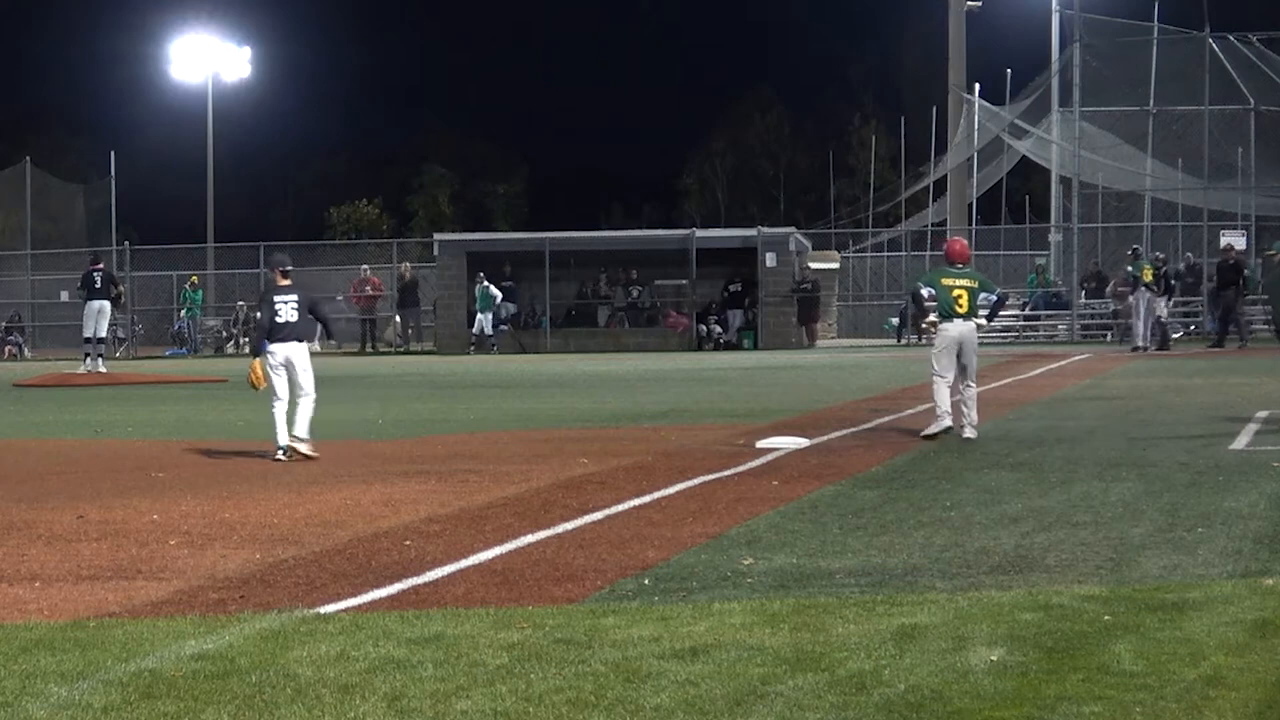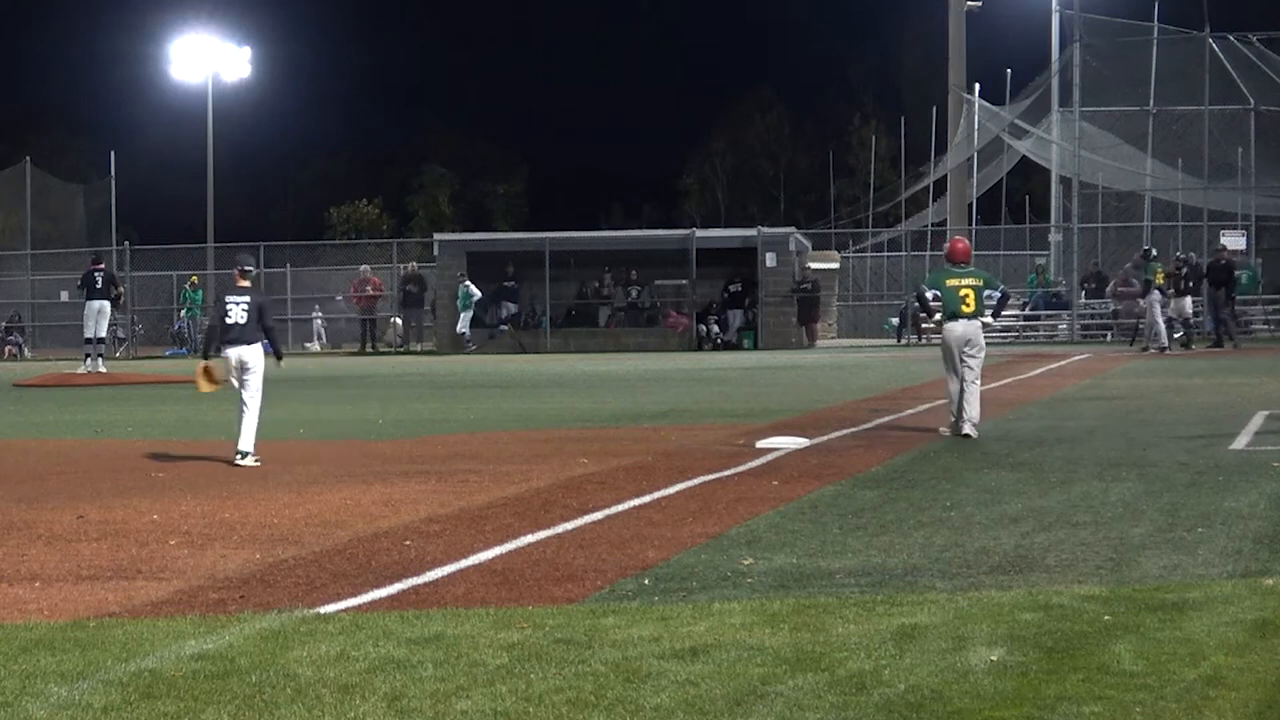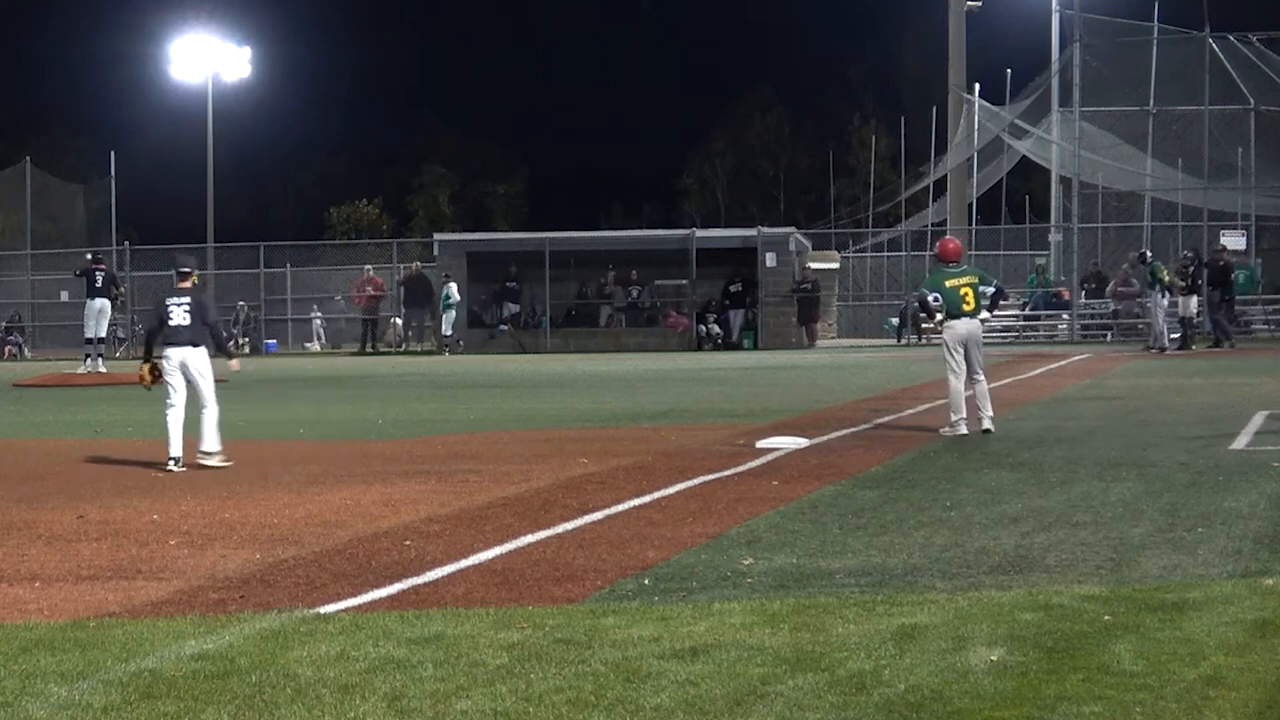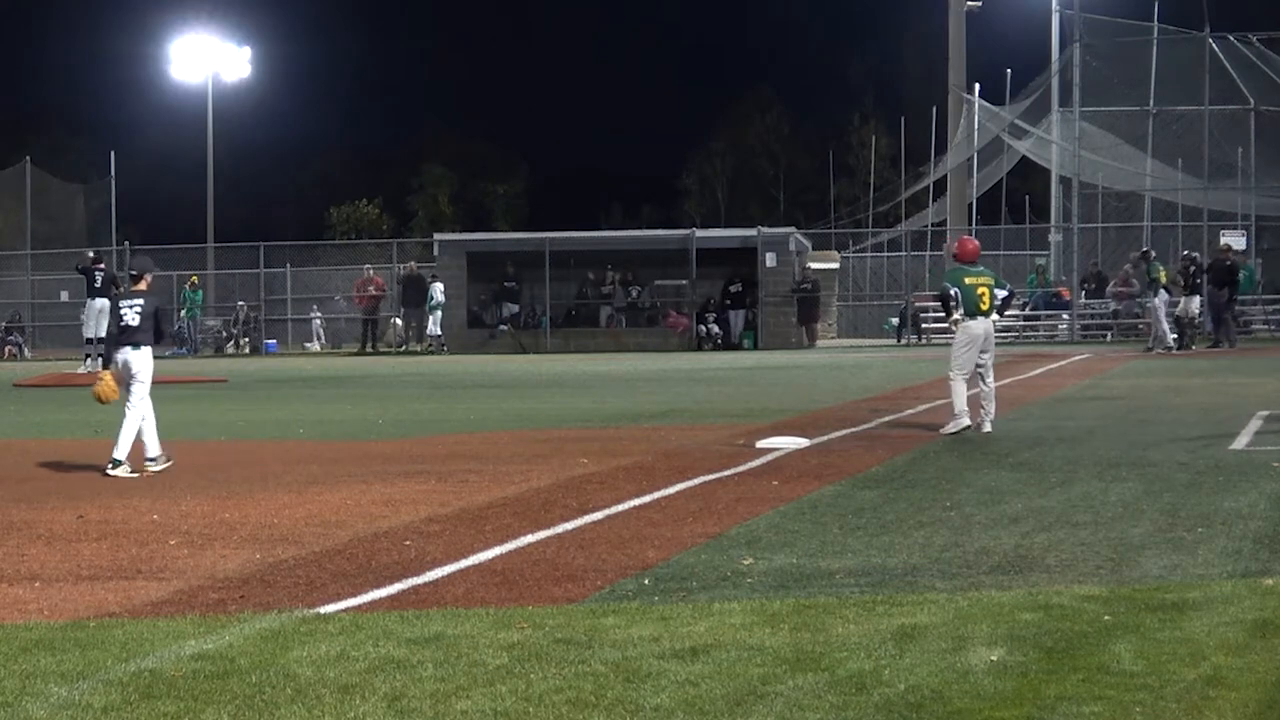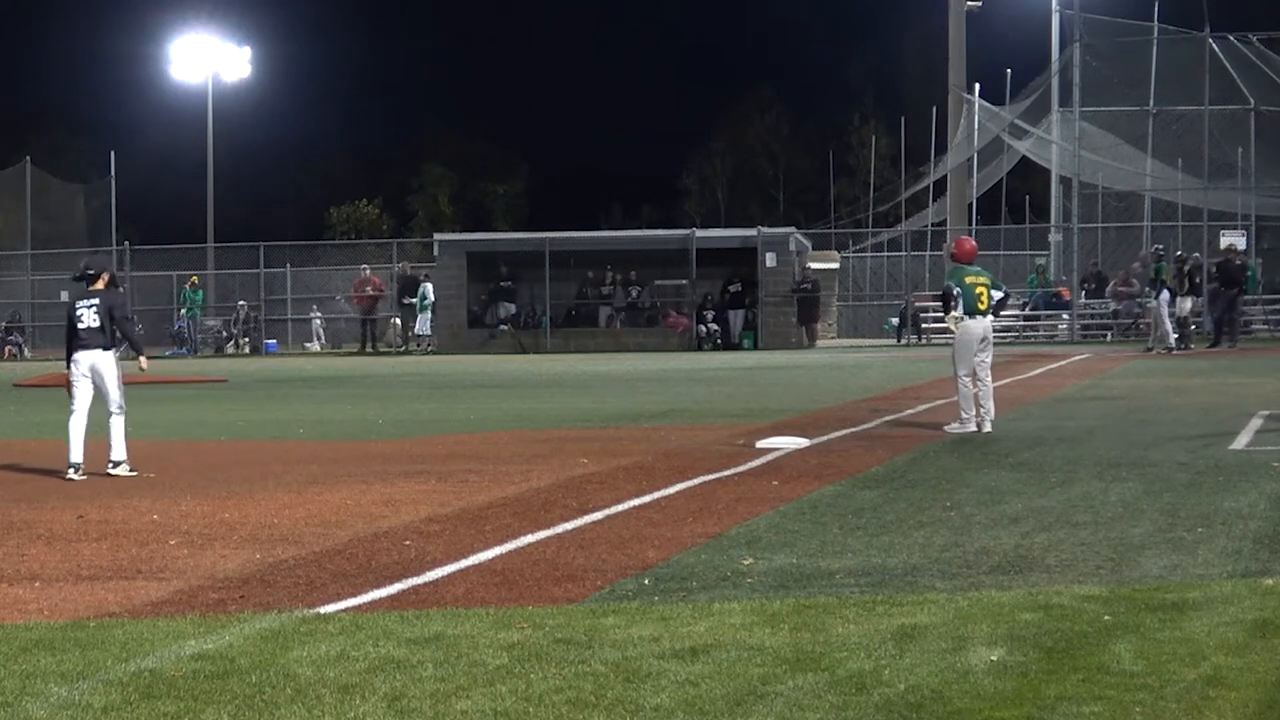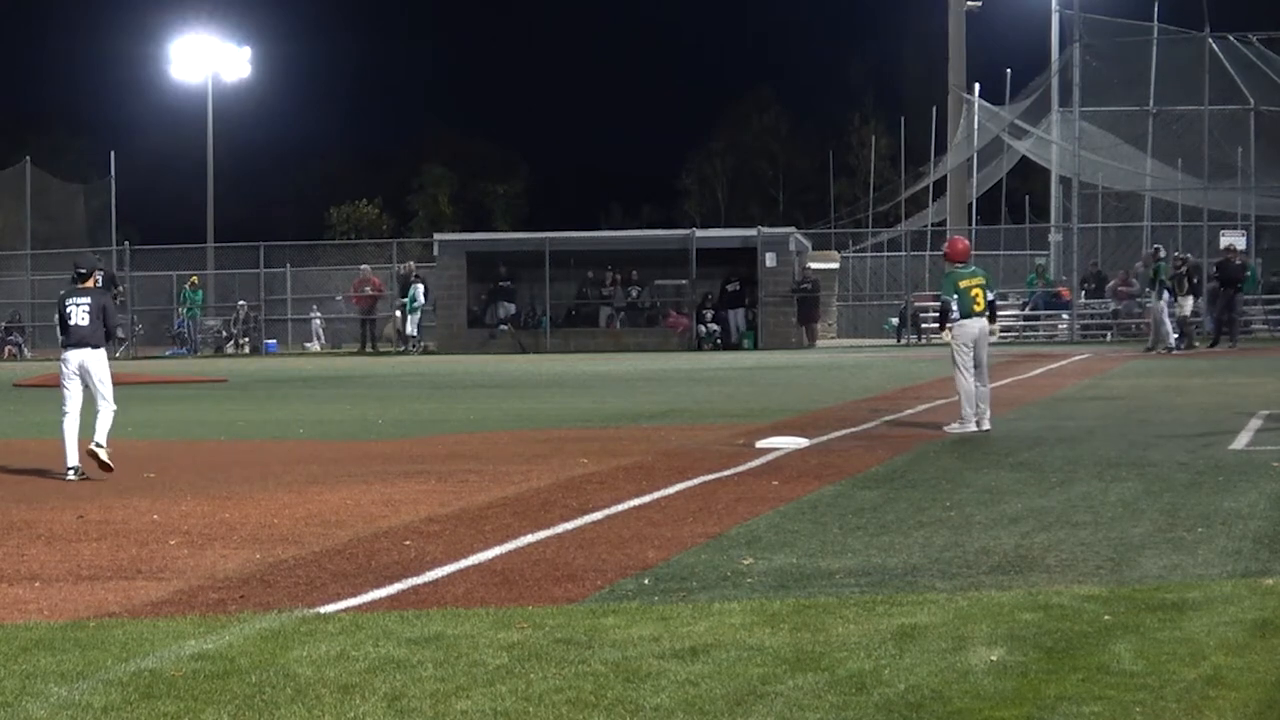
dt=0.5s
person 1, frame 1
left shoulder: (268, 296)
right shoulder: (303, 295)
left elbow: (262, 326)
right elbow: (322, 317)
left wrist: (255, 355)
right wrist: (330, 337)
left hip: (275, 350)
right hip: (298, 349)
left knee: (280, 400)
right knee: (306, 396)
left ankle: (282, 447)
right ankle: (299, 438)
person 1, frame 2
left shoulder: (225, 297)
right shoulder: (259, 298)
left elbow: (214, 328)
right elbow: (269, 330)
left wrist: (205, 357)
right wrist: (279, 355)
left hip: (229, 351)
right hip: (252, 350)
left knee: (245, 399)
right knee: (251, 402)
left ankle: (247, 446)
right ankle: (245, 453)
person 1, frame 3
left shoulder: (165, 299)
right shoulder: (200, 297)
left elbow: (152, 330)
right elbow: (213, 327)
left wrist: (147, 359)
right wrist: (229, 354)
left hip: (170, 354)
right hip: (195, 354)
left knee: (175, 407)
right knee: (209, 405)
left ankle: (174, 457)
right ankle: (208, 451)
person 1, frame 4
left shoulder: (119, 301)
right shoulder: (153, 300)
left elbow: (113, 334)
right elbow: (160, 332)
left wrist: (107, 366)
left hip: (120, 355)
right hip: (141, 353)
left knee: (143, 405)
right knee: (135, 409)
left ankle: (154, 456)
right ankle: (117, 461)
person 1, frame 5
left shoulder: (75, 302)
right shoulder: (111, 297)
left elbow: (70, 337)
right elbow: (123, 325)
left wrist: (69, 367)
right wrist: (139, 353)
left hip: (80, 358)
right hip: (103, 357)
left knee: (78, 412)
right knee: (116, 410)
left ankle: (74, 466)
right ankle: (117, 461)
person 1, frame 6
left shoulder: (65, 298)
right shoulder: (102, 296)
left elbow: (62, 329)
right elbow: (111, 330)
left hip: (69, 355)
right hip: (94, 355)
left knee: (70, 412)
right knee: (106, 406)
left ankle: (72, 467)
right ankle: (98, 444)
person 2, frame 1
left shoulder: (937, 275)
right shoulder: (976, 278)
left elbow: (916, 293)
right elbow: (1000, 298)
left wrist: (926, 316)
right wrist: (986, 320)
left hip: (946, 329)
right hip: (969, 329)
left knee: (942, 377)
right knee: (969, 381)
left ankle: (943, 417)
right ankle: (970, 427)
person 2, frame 2
left shoulder: (941, 275)
right shoulder: (980, 276)
left elbow: (921, 295)
right elbow: (1004, 295)
left wrist: (933, 315)
right wrist: (992, 317)
left hip: (951, 328)
right hip: (974, 328)
left knee: (954, 378)
right knee: (972, 379)
left ankle: (957, 424)
right ankle: (969, 423)
person 2, frame 3
left shoulder: (937, 277)
right shoulder: (974, 273)
left elbow: (922, 299)
right elbow: (999, 290)
left wrist: (934, 316)
right wrist: (988, 312)
left hip: (953, 328)
right hip: (974, 326)
left knee: (956, 376)
right knee: (977, 374)
left ankle: (958, 424)
right ankle: (986, 418)
person 2, frame 4
left shoulder: (955, 273)
right shoulder: (988, 274)
left elbow: (945, 294)
right elbow: (1009, 293)
left wrist: (950, 315)
right wrist: (997, 314)
left hip: (967, 326)
right hip: (987, 325)
left knee: (958, 374)
right knee: (986, 375)
left ankle: (961, 416)
right ankle: (986, 421)
person 2, frame 5
left shoulder: (956, 272)
right shoulder: (984, 275)
left elbow: (948, 291)
right elbow: (1004, 294)
left wrist: (948, 313)
right wrist: (991, 315)
left hip: (967, 325)
right hip: (985, 325)
left knee: (964, 376)
right knee: (984, 375)
left ankle: (967, 421)
right ankle: (986, 420)
person 2, frame 6
left shoulder: (951, 277)
right shoulder: (980, 273)
left elbow: (946, 305)
right elbow: (991, 300)
left wrist: (943, 327)
right wrist: (993, 323)
left hip: (963, 327)
right hip: (981, 324)
left knee: (965, 375)
right knee: (980, 374)
left ankle: (967, 421)
right ankle: (983, 419)
